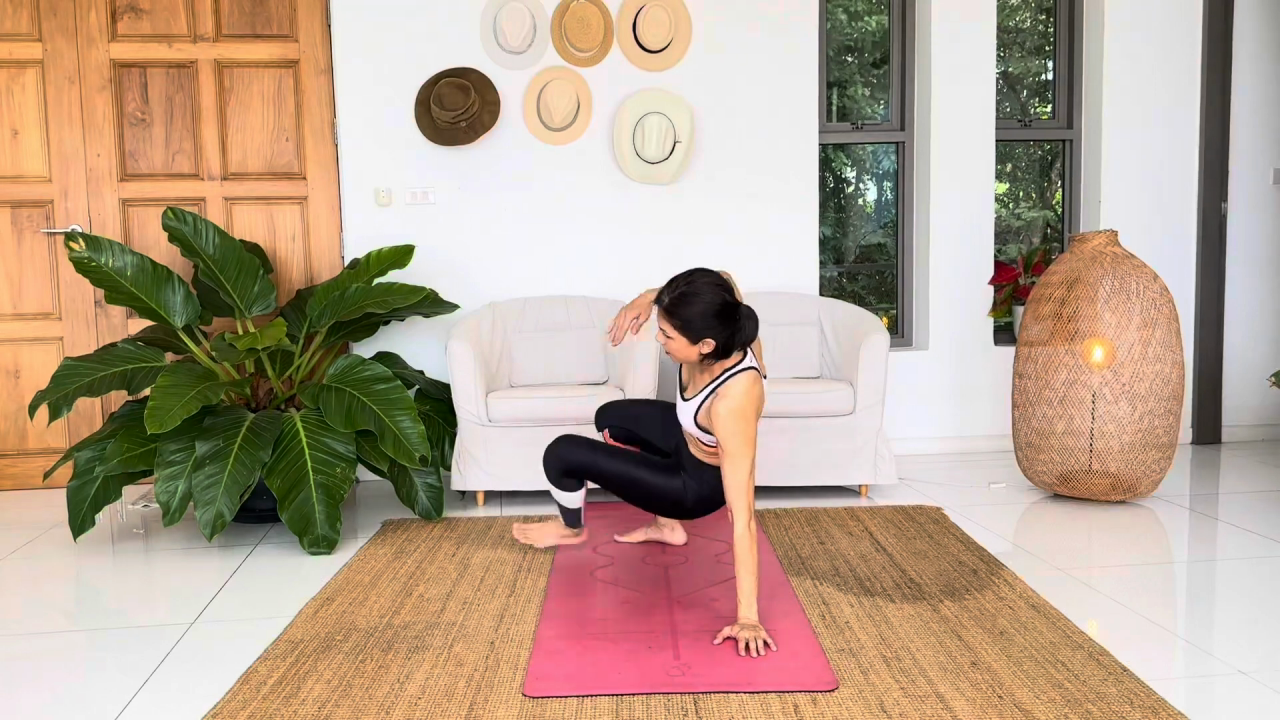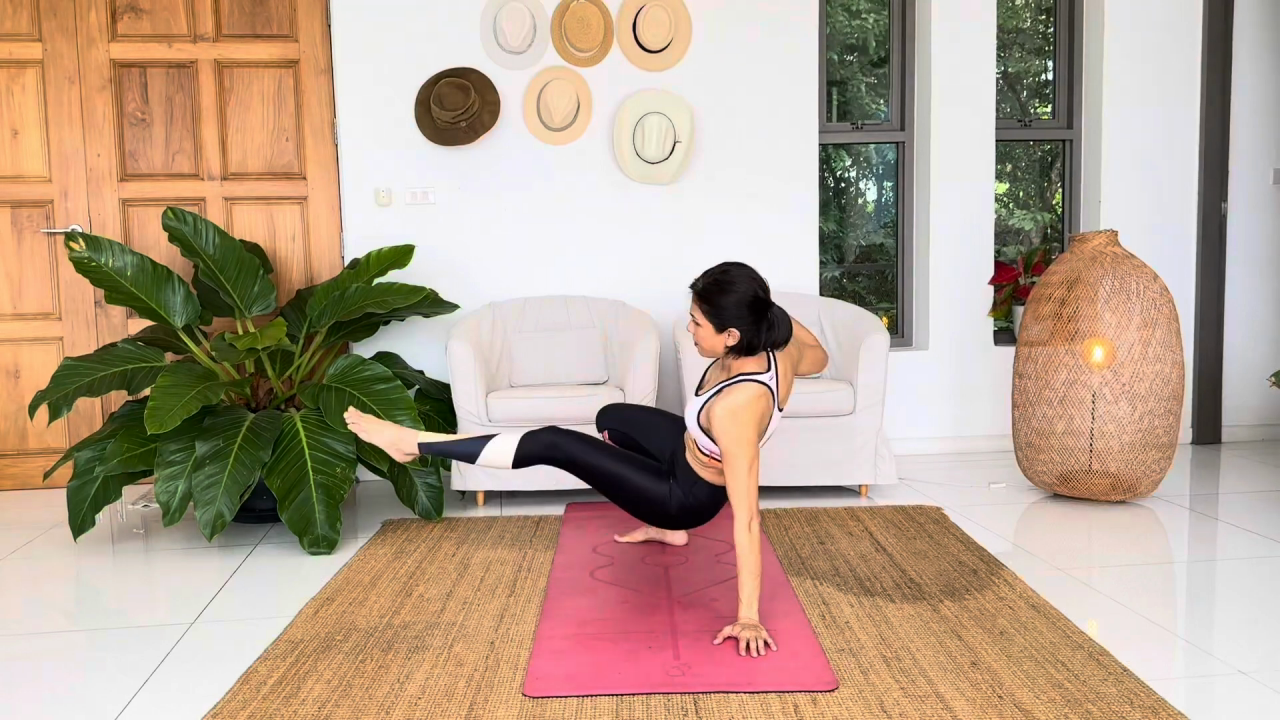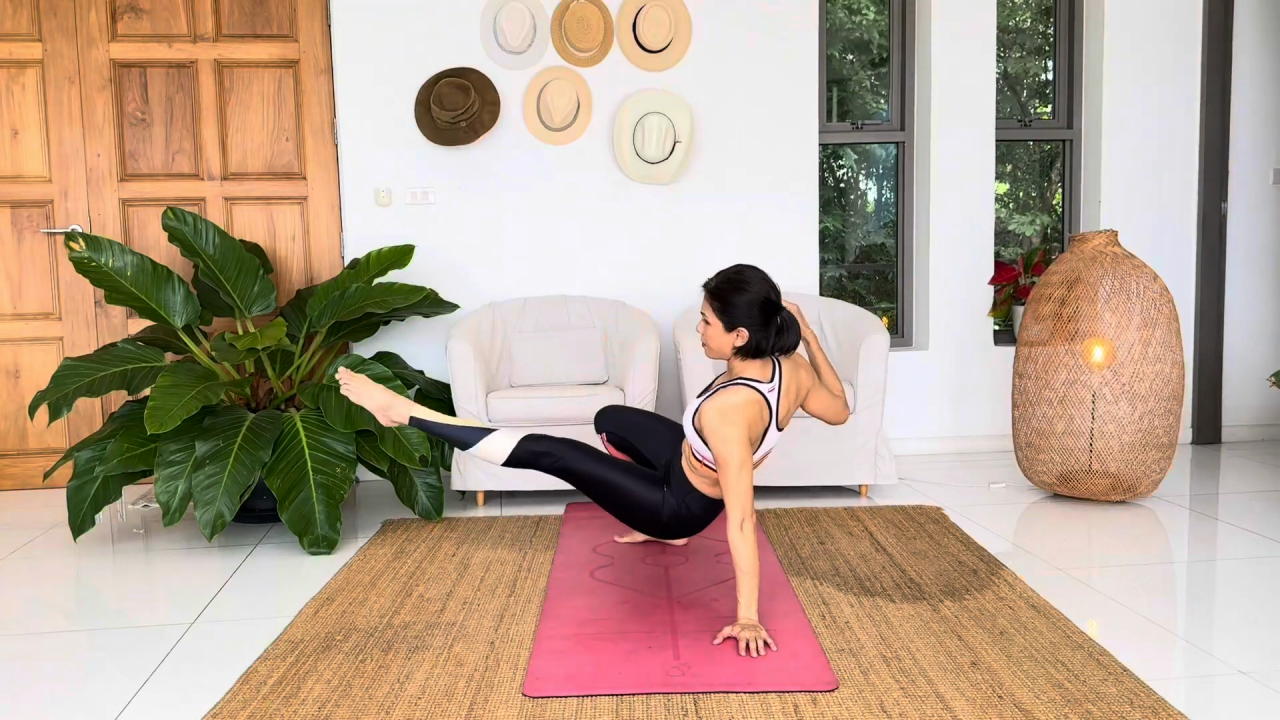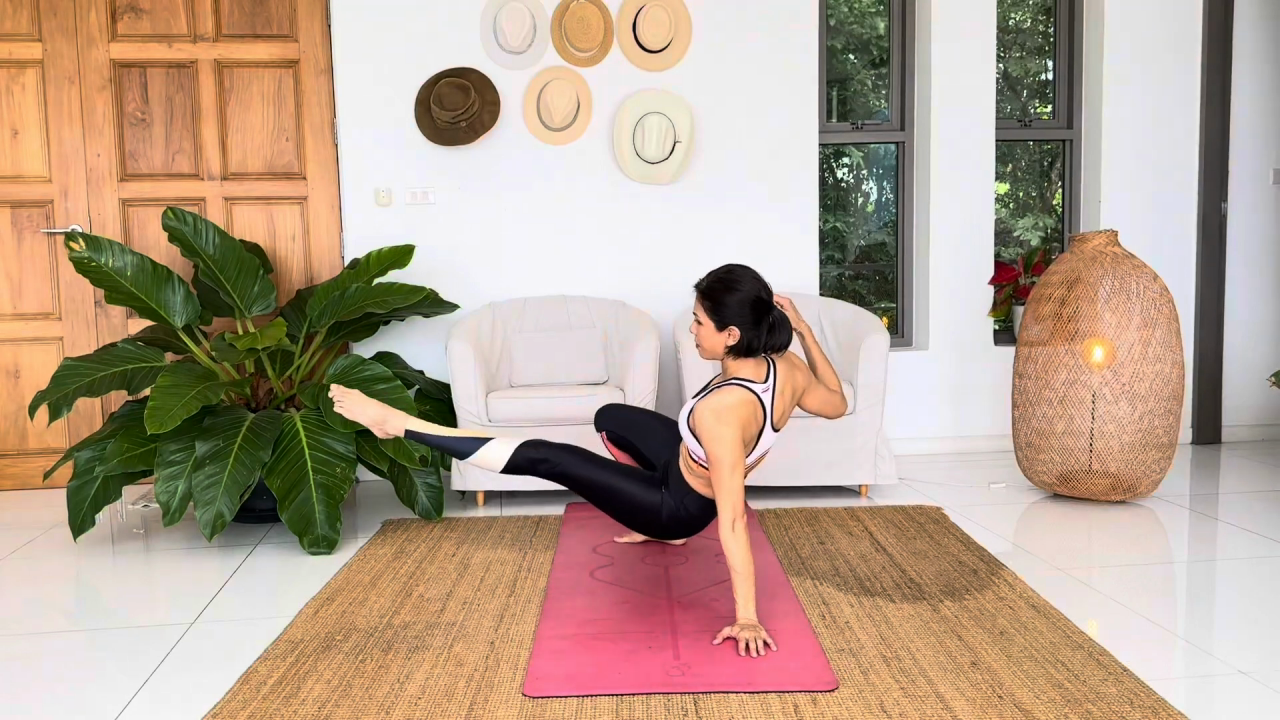
dt=0.2s
person 1, frame 1
left shoulder: (736, 399)
left elbow: (741, 517)
right elbow: (724, 282)
left wrist: (747, 618)
right wrist: (647, 300)
left hip: (699, 482)
right hip: (690, 440)
left knee: (562, 452)
right knee: (608, 419)
left ankle: (570, 529)
right ankle: (667, 526)
person 1, frame 2
left shoulder: (737, 407)
right shoulder: (774, 350)
left elbow: (745, 519)
right elbow: (817, 359)
left wrist: (748, 618)
right wrist: (773, 316)
left hip: (686, 495)
right hip: (691, 457)
left knee: (550, 444)
right knee: (610, 419)
left ankle: (415, 443)
right ankle: (664, 528)
person 1, frame 3
left shoulder: (727, 409)
right shoulder: (790, 366)
left elbow: (740, 520)
right elbow: (840, 410)
left wrist: (748, 618)
right wrist: (807, 332)
left hip: (683, 503)
right hip: (690, 463)
left knee: (545, 451)
right knee: (609, 421)
left ankle: (406, 413)
right ankle: (658, 528)
person 1, frame 4
left shoulder: (721, 408)
right shoulder: (785, 365)
left elbow: (733, 521)
right elbow: (837, 405)
left wrist: (747, 618)
right wrist: (800, 327)
left hip: (682, 503)
right hip: (691, 463)
left knee: (542, 457)
right knee: (609, 419)
left ankle: (401, 425)
right ankle: (662, 529)
